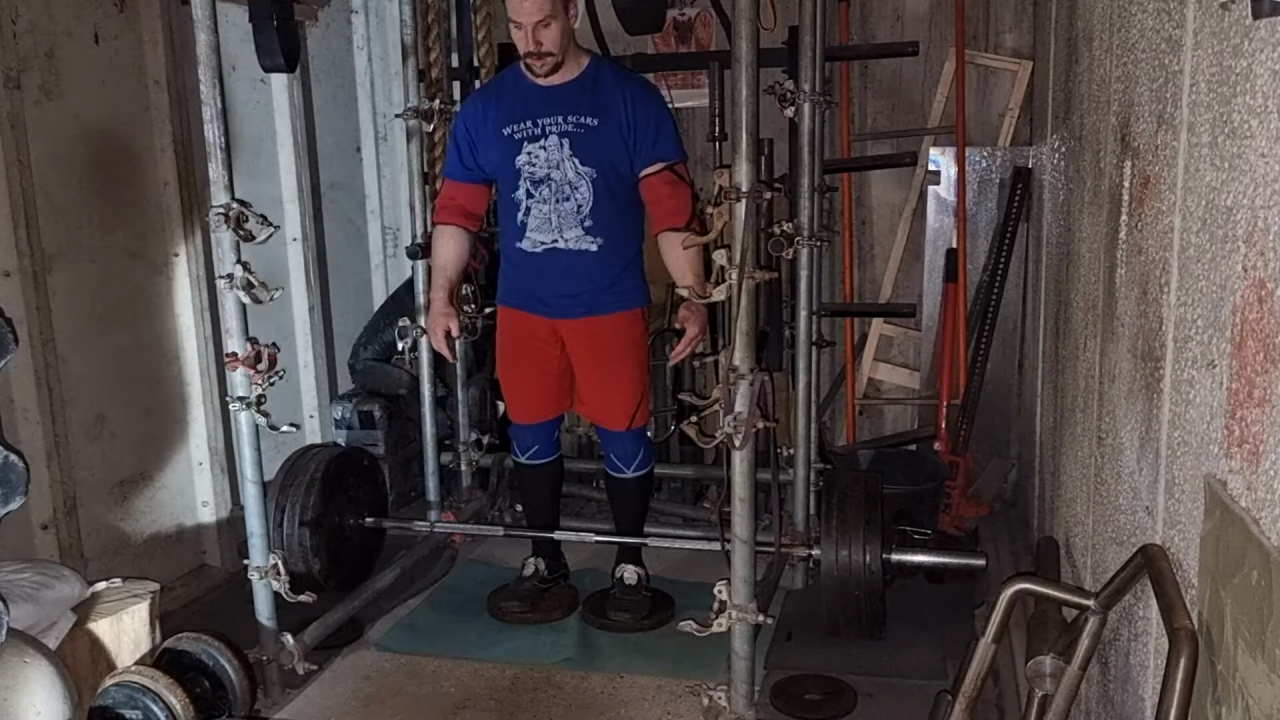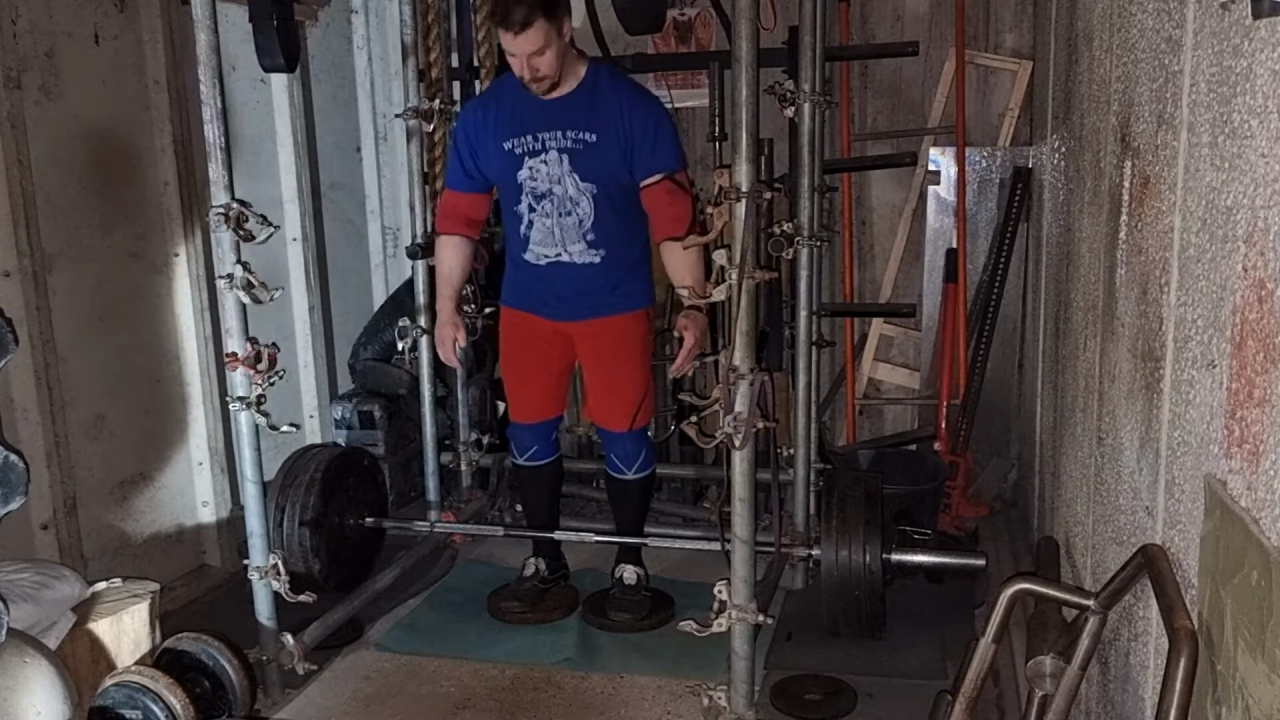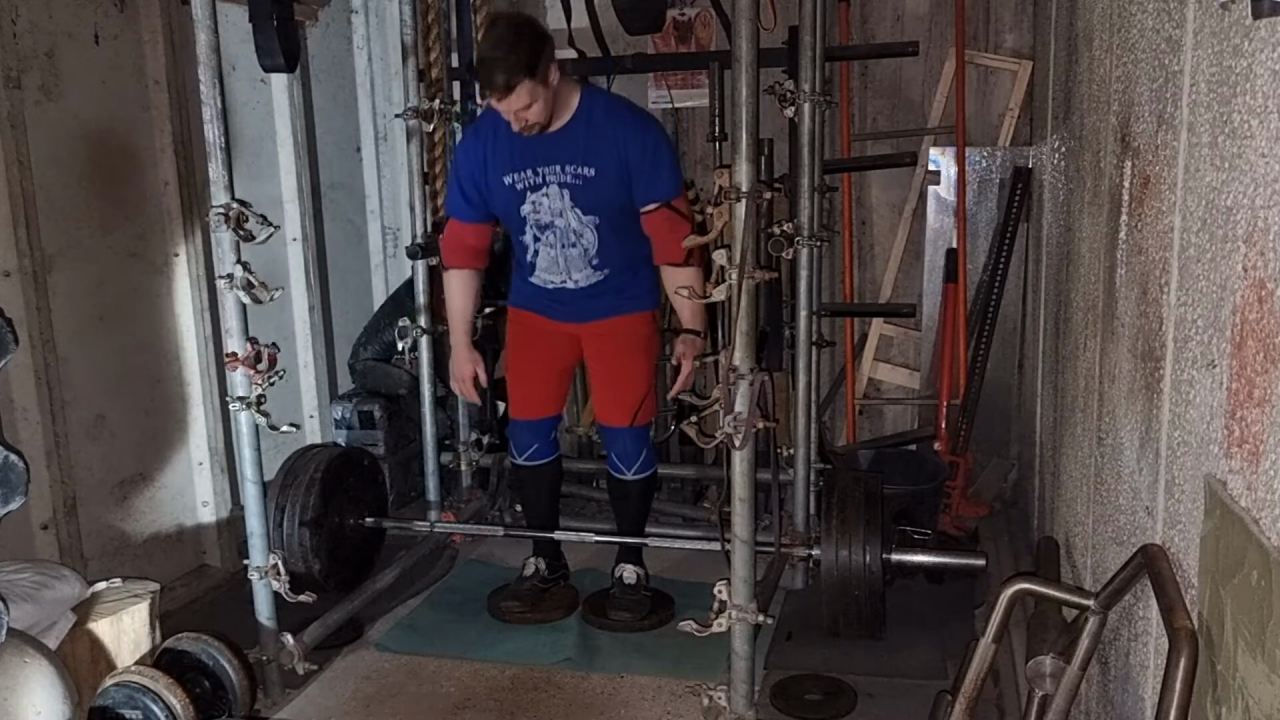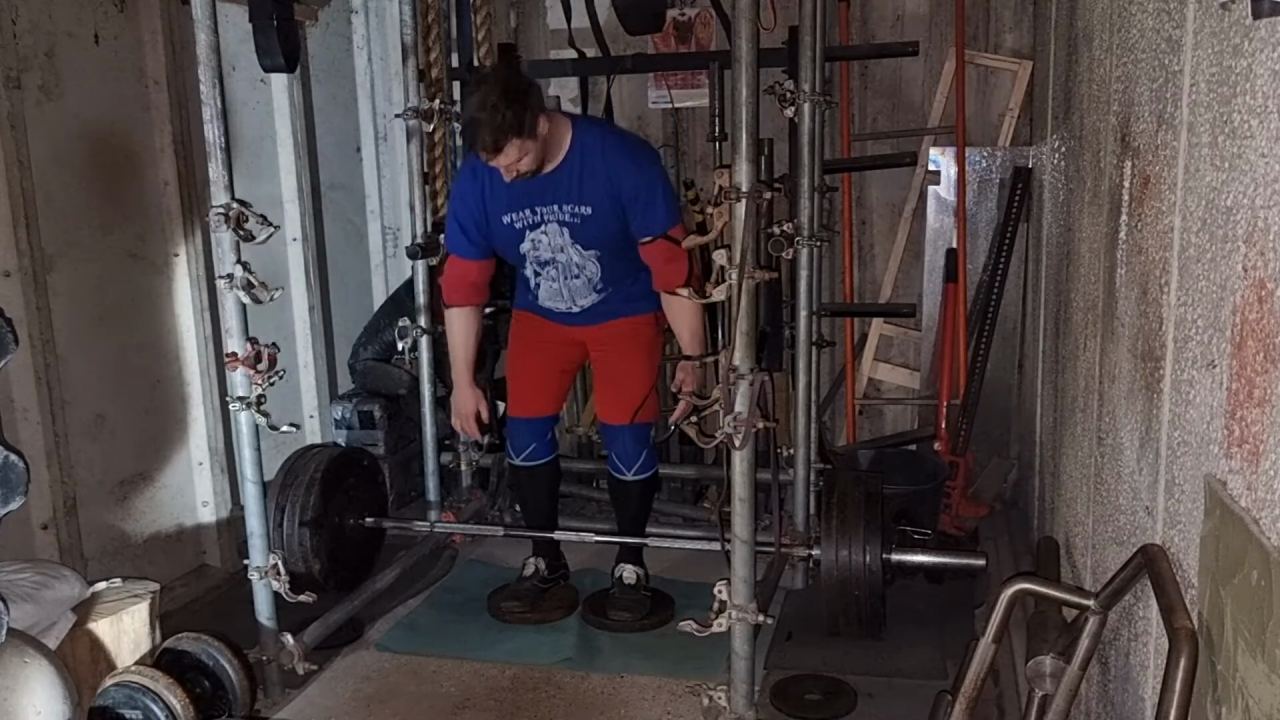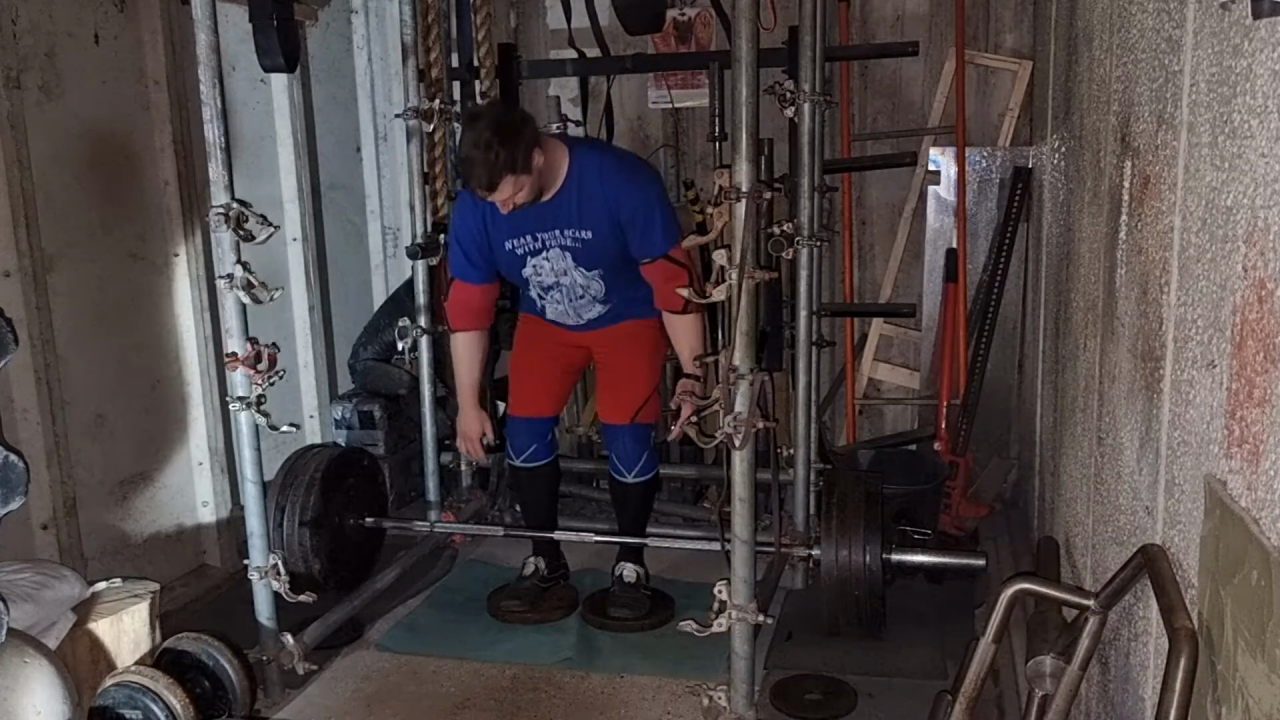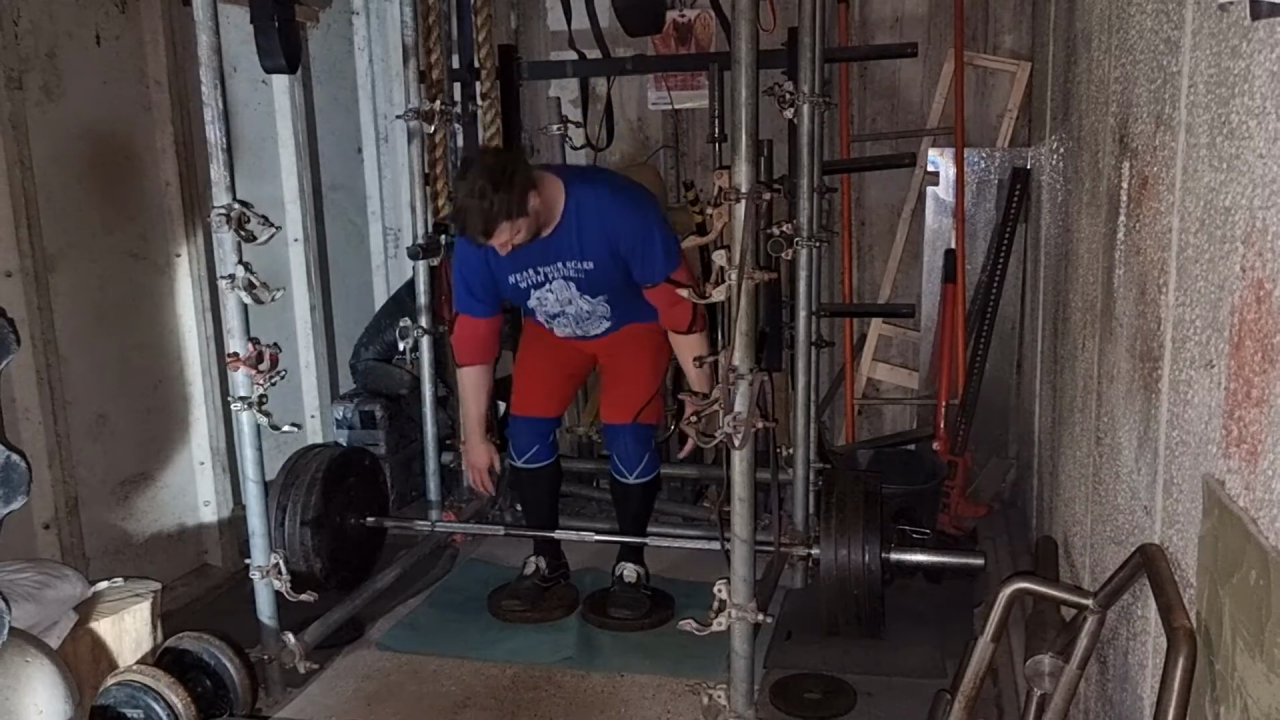
dt=0.4s
person 1, frame 1
left shoulder: (630, 98)
right shoulder: (484, 108)
left elbow: (671, 206)
right elbow: (456, 211)
left wrist: (694, 296)
right wrist: (440, 296)
left hip: (610, 306)
right hip: (523, 306)
left knee: (622, 435)
right knee: (531, 433)
left ankle: (630, 565)
right ankle: (545, 558)
person 1, frame 2
left shoulder: (630, 107)
right shoulder: (482, 117)
left elbow: (673, 215)
right elbow: (458, 219)
left wrist: (693, 305)
right wrist: (446, 307)
left hip: (615, 307)
right hip: (527, 307)
left knee: (623, 436)
right knee: (529, 434)
left ankle: (629, 565)
right ankle: (545, 559)
person 1, frame 3
left shoulder: (629, 132)
right shoulder: (479, 145)
left elbow: (674, 238)
right elbow: (462, 249)
left wrist: (691, 328)
right wrist: (460, 342)
left hip: (621, 308)
right hip: (535, 310)
left knee: (625, 434)
right knee: (528, 431)
left ankle: (629, 566)
right ankle: (544, 560)
person 1, frame 4
left shoulder: (622, 160)
right shoulder: (475, 181)
left elbow: (672, 264)
right elbow: (463, 284)
left wrist: (691, 356)
right wrist: (462, 381)
left hip: (625, 313)
right hip: (540, 315)
left knee: (625, 434)
right knee: (525, 430)
left ankle: (630, 566)
right ankle: (545, 561)
person 1, frame 5
left shoulder: (621, 182)
right shoulder: (475, 207)
left elbow: (675, 281)
right elbow: (468, 308)
left wrist: (692, 373)
right wrist: (467, 403)
left hip: (629, 316)
right hip: (545, 320)
left knee: (626, 435)
right knee: (525, 430)
left ankle: (631, 564)
right ankle: (545, 560)
person 1, frame 6
left shoulder: (618, 210)
right shoulder: (477, 242)
left elbow: (679, 303)
right elbow: (474, 337)
left wrist: (701, 392)
right wrist: (474, 436)
left hip: (633, 321)
right hip: (550, 327)
left knee: (627, 436)
right knee: (526, 432)
left ankle: (631, 566)
right ankle: (546, 560)
